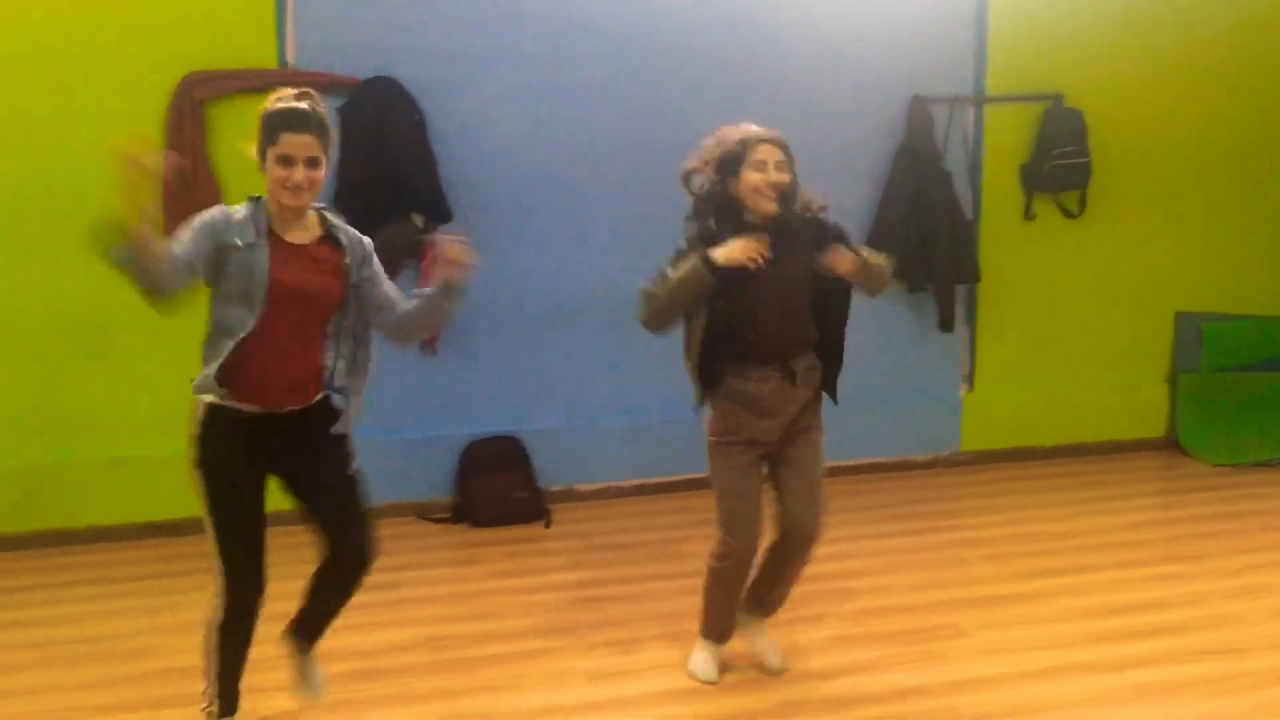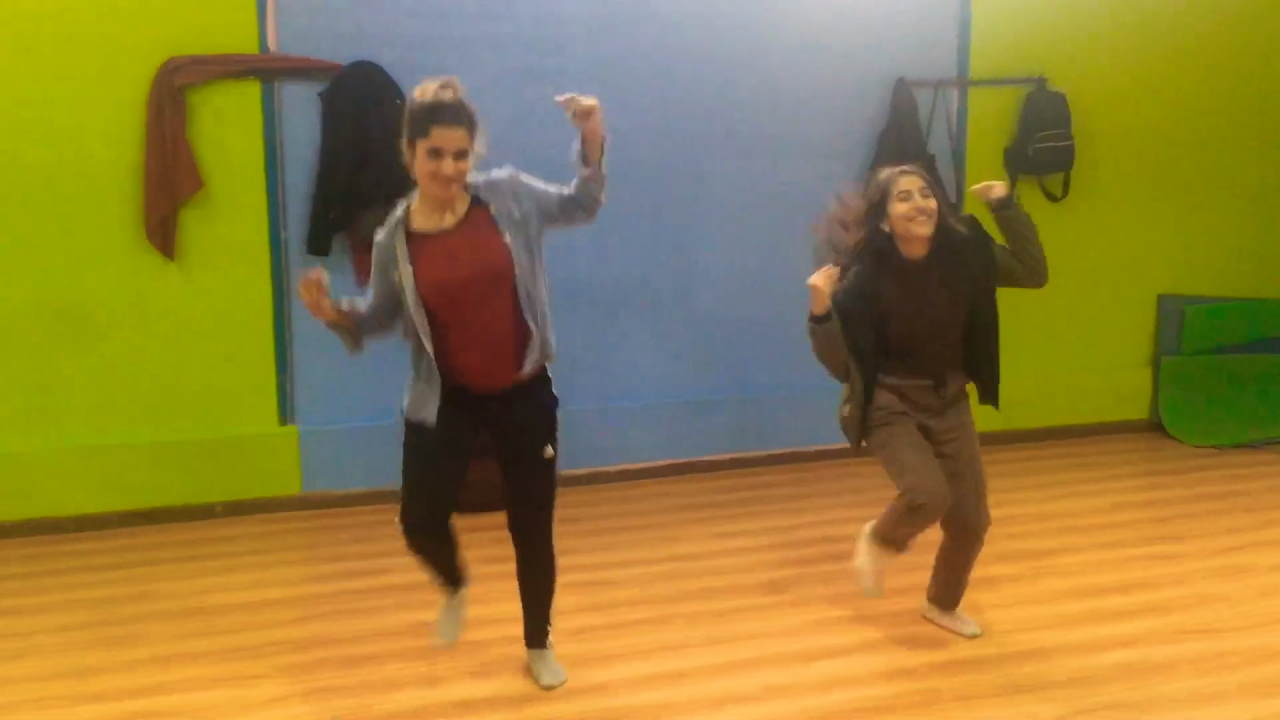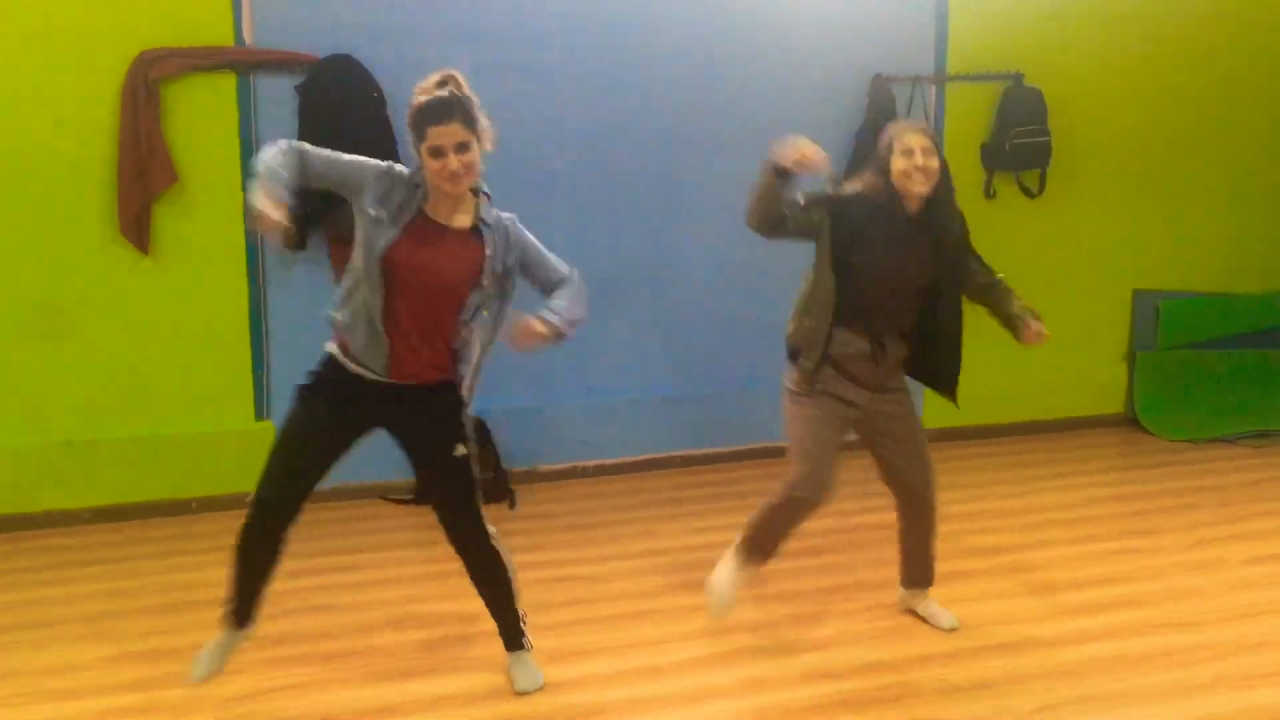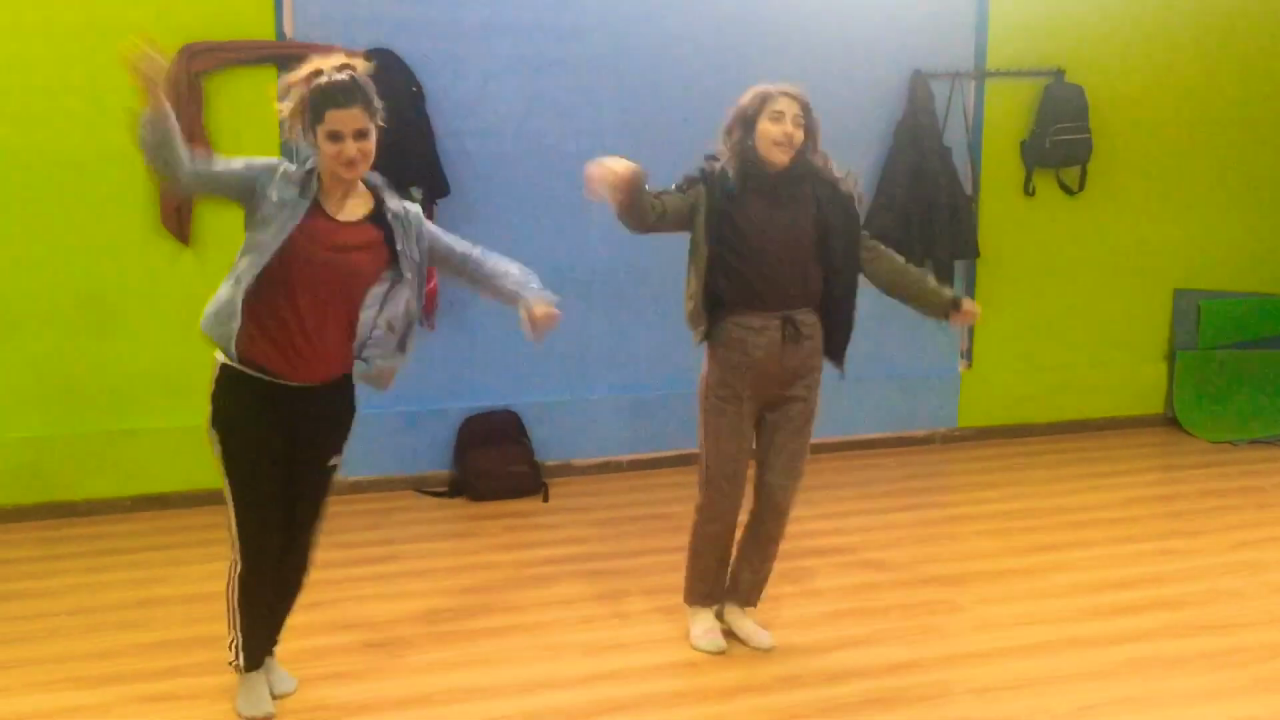
dt=0.7s
person 1, frame 1
left shoulder: (351, 246)
right shoulder: (228, 229)
left elbow: (406, 326)
right elbow: (157, 278)
left wrist: (447, 281)
right wrist: (133, 215)
left hip: (309, 416)
right hip: (236, 423)
left knee: (353, 549)
right knee: (243, 587)
left ankle: (302, 639)
person 1, frame 2
left shoulder: (506, 194)
right shoulder: (393, 240)
left elbow: (582, 205)
right elbow: (376, 317)
left wrist: (593, 142)
right wrist: (331, 310)
left hip: (523, 389)
right hip: (446, 396)
left knee: (532, 529)
right knee: (421, 521)
left ankle: (539, 642)
right ankle: (454, 589)
person 1, frame 3
left shoulder: (499, 233)
right shoulder: (385, 191)
left elbow: (567, 286)
right elbow: (294, 153)
left wrist: (549, 324)
right wrist: (268, 195)
left hip: (428, 393)
right hip: (347, 376)
left knee: (467, 526)
right knee: (272, 501)
left ankle: (517, 646)
right ankle: (238, 624)
person 1, frame 4
left shoulder: (397, 222)
right shoulder: (276, 186)
left elbow: (473, 260)
right elbow: (178, 171)
left wrist: (530, 296)
right wrist: (156, 99)
left hip: (327, 393)
right hip: (250, 386)
left knee: (296, 537)
right knee: (257, 540)
left ankle: (266, 647)
right ankle: (249, 666)
person 2, frame 1
left shoulder: (806, 230)
right shoulder: (710, 241)
left elbow: (879, 276)
right elbow: (654, 316)
left wrist: (857, 265)
right wrist: (710, 262)
left hip: (800, 398)
right hip: (738, 405)
left knee: (804, 529)
right knee: (736, 542)
left ankle: (756, 618)
right ankle: (711, 640)
person 2, frame 2
left shoulder: (963, 251)
right shoulder: (862, 281)
left elbow: (1033, 272)
right elbow: (843, 364)
left wrist: (1006, 204)
right wrist: (820, 312)
left hip: (948, 403)
right hip: (892, 405)
left knee: (972, 520)
right knee: (929, 497)
left ankle: (943, 604)
right ankle: (877, 539)
person 2, frame 3
left shoulder: (943, 232)
right shoulder: (849, 211)
left elbow: (981, 283)
right elbow: (765, 220)
left wrist: (1022, 321)
right wrist: (782, 168)
left hip: (885, 377)
right hip: (825, 370)
left knee: (918, 492)
right knee: (810, 488)
left ankle: (917, 589)
right ankle: (744, 555)
person 2, frame 4
left shoulder: (822, 194)
right shoulder: (718, 189)
left elbow: (869, 256)
right elbow: (643, 216)
left wrist: (943, 301)
right wrist: (622, 183)
left hip: (800, 358)
right hip: (737, 355)
left knee: (775, 499)
right knee: (720, 496)
left ankle: (740, 605)
right ankle: (702, 605)
